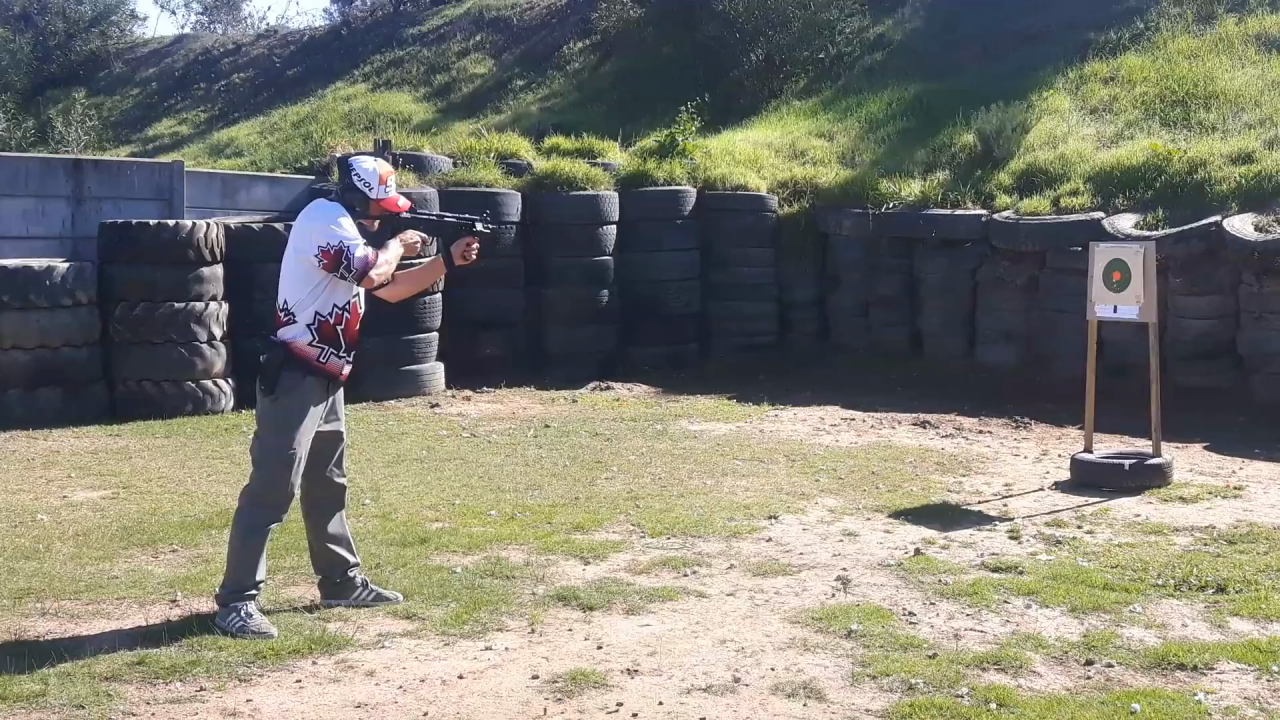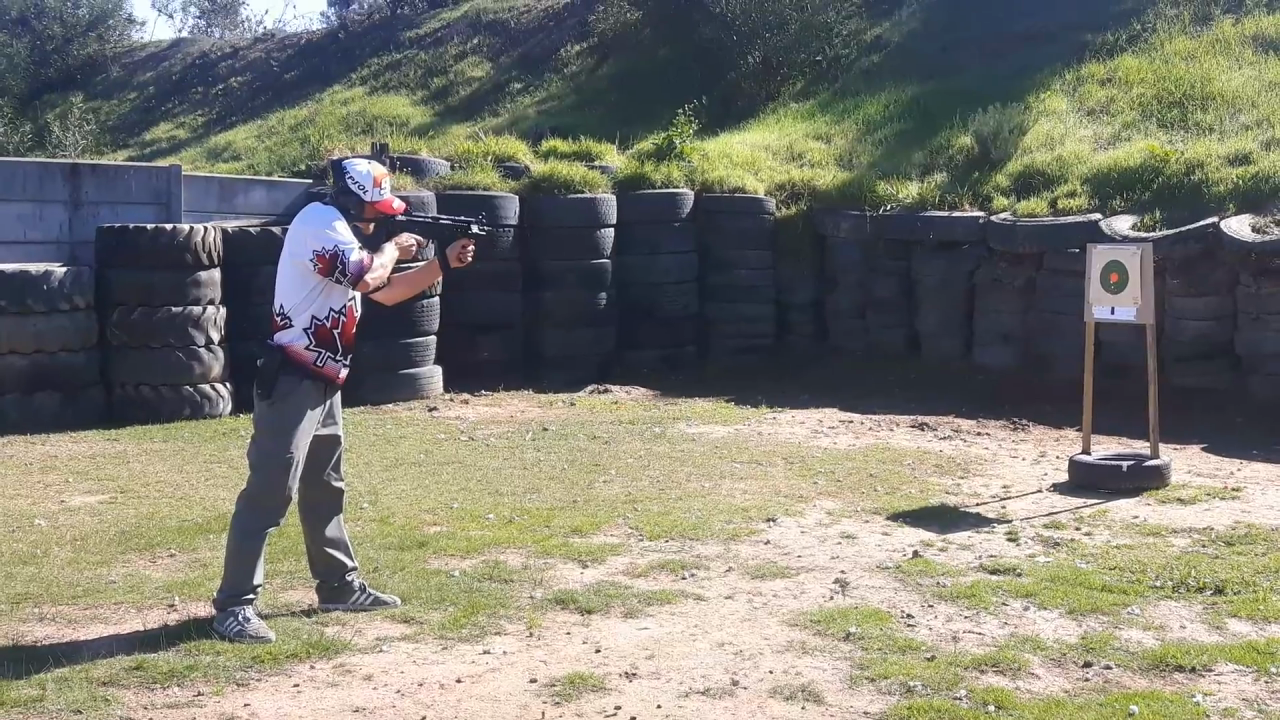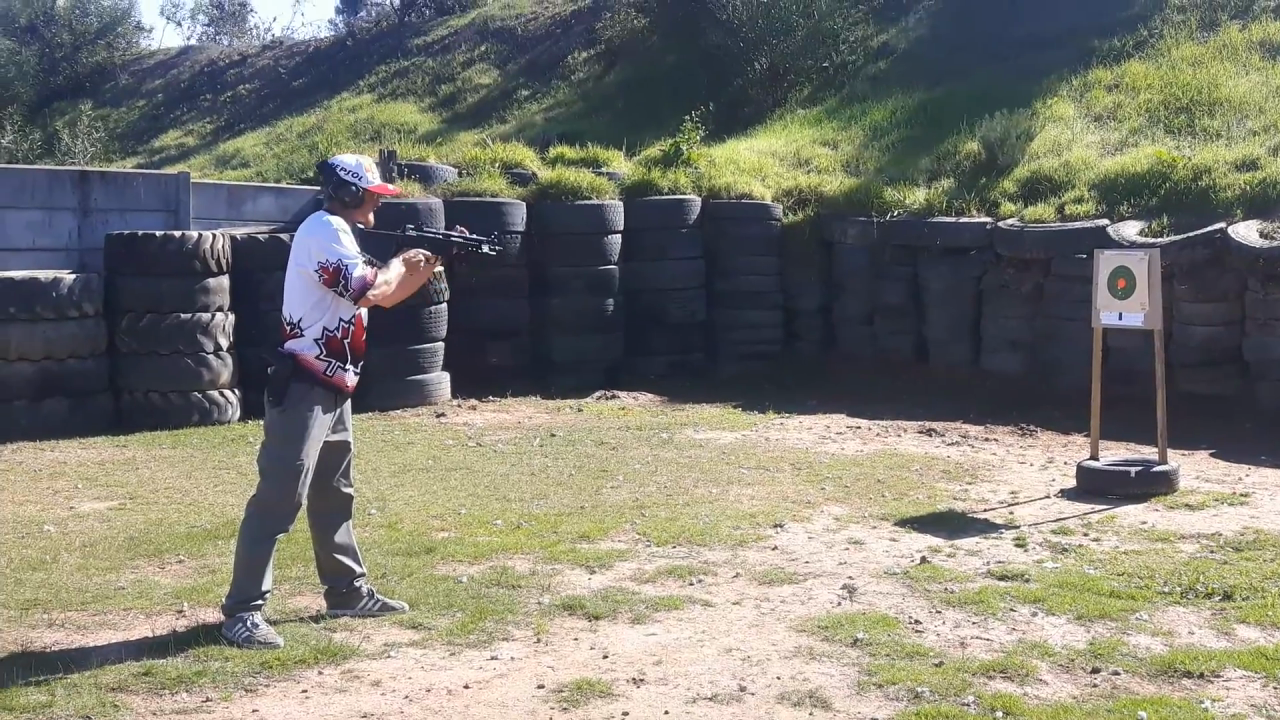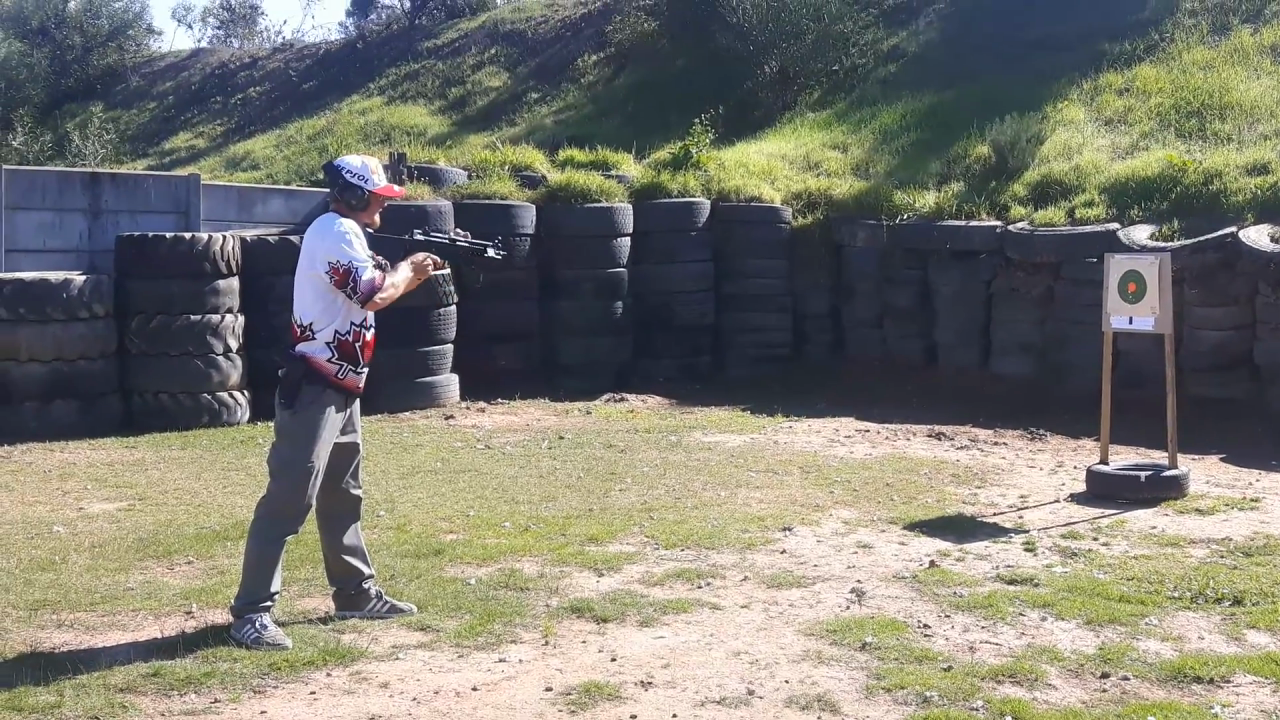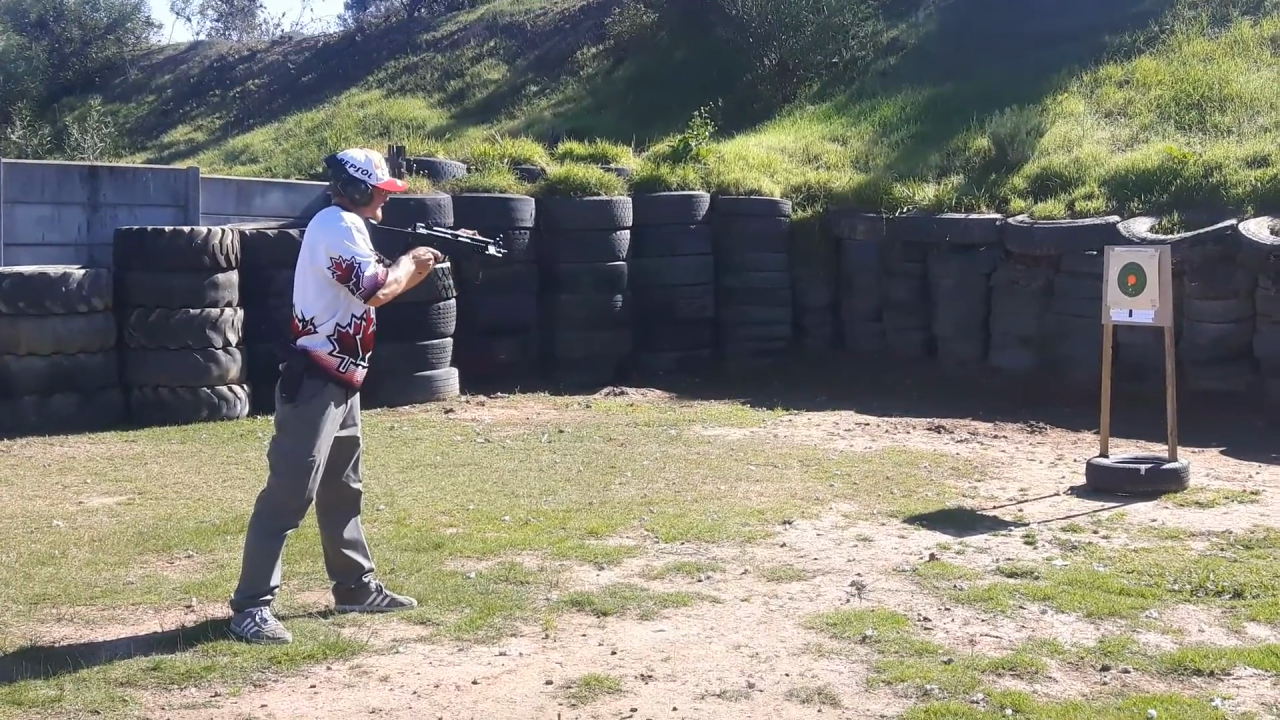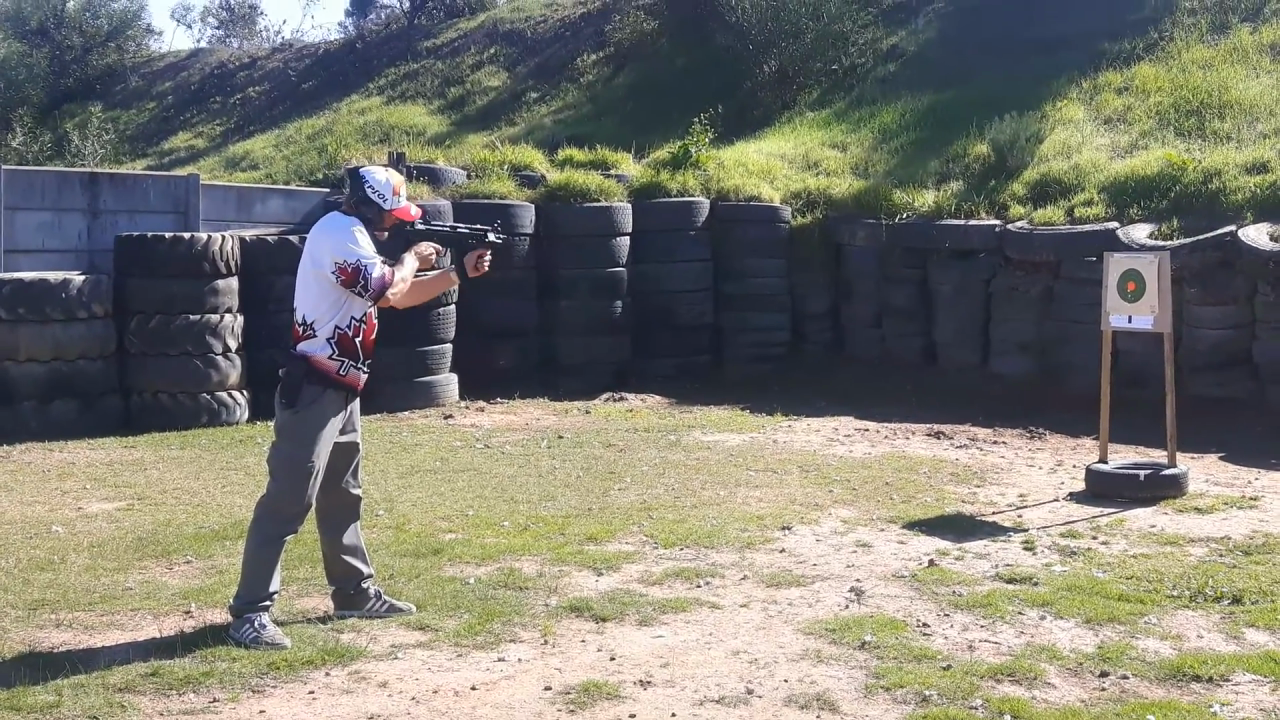
dt=0.5s
person 1, frame 1
left shoulder: (346, 228)
right shoulder: (324, 215)
left elbow: (391, 289)
right elbow: (371, 274)
left wrist: (449, 259)
right wrist: (398, 245)
left hip: (325, 377)
right hip: (295, 375)
left knee: (327, 485)
right knee: (272, 487)
left ankle: (342, 581)
right ankle: (237, 600)
person 1, frame 2
left shoulder: (340, 231)
right shoulder: (319, 220)
left elbow: (386, 292)
right elbow: (366, 277)
left wrist: (445, 262)
right wrist: (394, 248)
left hip: (322, 381)
right hip: (292, 380)
left knee: (326, 489)
right knee: (270, 491)
left ankle: (340, 586)
right ankle: (234, 605)
person 1, frame 3
left shoulder: (338, 234)
right shoulder: (324, 229)
left elbow: (386, 296)
right elbow: (368, 292)
left wrist: (434, 260)
right wrist: (400, 263)
left hip: (332, 387)
right hip: (303, 386)
left knee: (333, 496)
right knee: (278, 498)
left ankle: (347, 592)
right ankle: (242, 610)
person 1, frame 4
left shoulder: (344, 233)
right shoulder: (335, 231)
left elbow: (378, 288)
right elbow: (376, 295)
left wrist: (429, 261)
right wrist: (409, 267)
left hip: (340, 388)
right hip: (314, 388)
left knee: (343, 497)
right knee: (289, 500)
left ankle: (356, 594)
right ankle: (251, 612)
person 1, frame 5
left shoulder: (343, 225)
right shoulder: (337, 225)
left elbow: (375, 286)
right elbow: (377, 290)
left wrist: (431, 255)
right wrist: (412, 260)
left hip: (337, 381)
right hip: (314, 380)
left knee: (341, 491)
right knee: (288, 495)
left ankle: (354, 588)
right ankle: (251, 606)
person 1, frame 6
left shoulder: (352, 236)
right shoulder: (340, 230)
left elbow: (398, 297)
right elbow: (386, 290)
left wrist: (460, 271)
right wrist: (413, 258)
left hip: (339, 387)
right hip: (314, 387)
left knee: (342, 496)
right knee: (288, 500)
left ankle: (355, 593)
right ankle: (249, 612)
